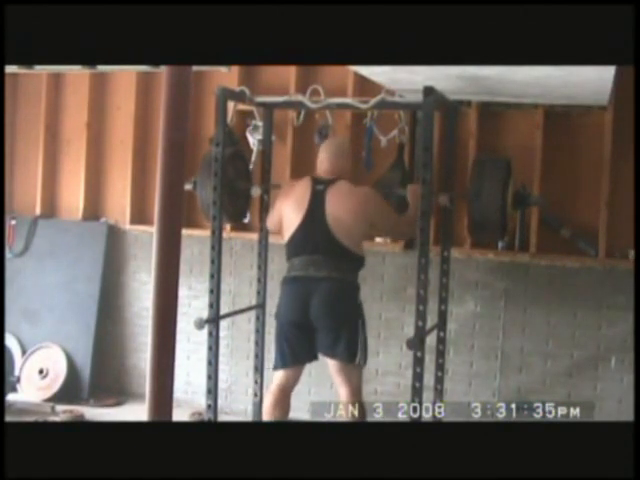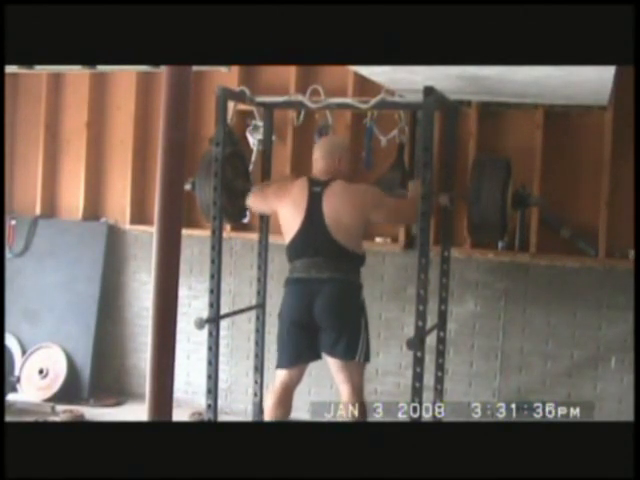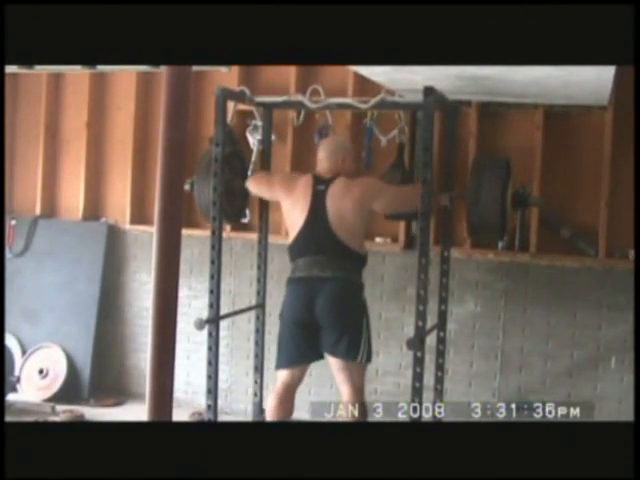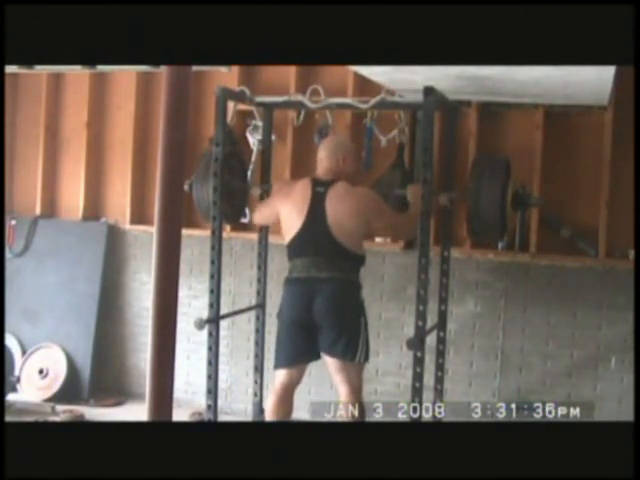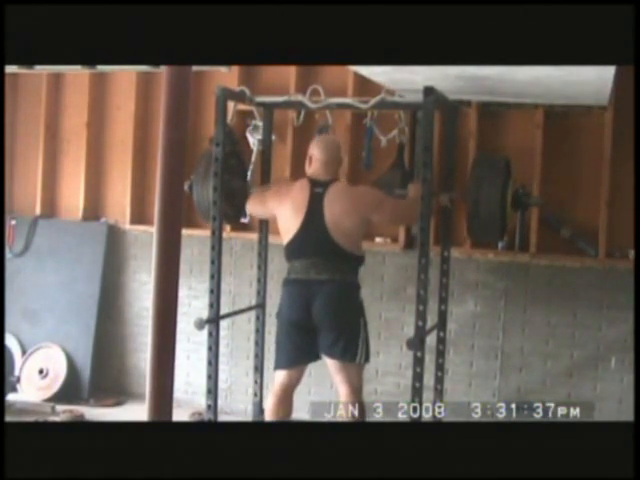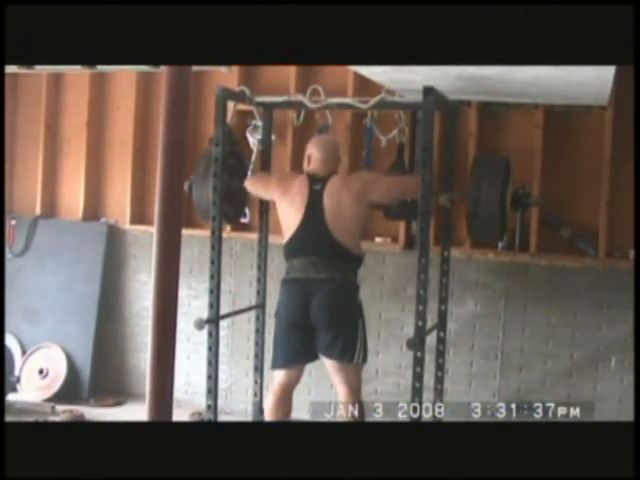
dt=0.4s
person 1, frame 1
left shoulder: (291, 192)
right shoulder: (362, 198)
left elbow: (272, 226)
right elbow: (403, 231)
right wrist: (414, 203)
left hip: (294, 293)
right hip: (337, 295)
left knee: (282, 382)
right knee: (349, 389)
person 1, frame 2
left shoulder: (287, 192)
right shoulder: (358, 196)
left elbow: (253, 199)
right elbow: (408, 213)
right wrist: (418, 195)
left hip: (297, 293)
right hip: (339, 295)
left knee: (284, 381)
right knee: (350, 387)
person 1, frame 3
left shoulder: (291, 187)
right shoulder: (361, 190)
left elbow: (253, 182)
right elbow: (415, 199)
right wrist: (419, 191)
left hip: (299, 293)
right hip: (341, 294)
left knee: (285, 381)
right knee: (351, 387)
person 1, frame 4
left shoulder: (287, 193)
right shoulder: (360, 199)
left elbow: (258, 217)
right elbow: (405, 229)
right wrist: (416, 202)
left hip: (296, 293)
right hip: (339, 296)
left knee: (283, 382)
right knee: (349, 387)
person 1, frame 5
left shoulder: (284, 194)
right shoulder: (360, 198)
left elbow: (251, 205)
right elbow: (410, 213)
right wrist: (422, 197)
left hip: (295, 294)
right hip: (338, 296)
left knee: (283, 382)
right knee: (349, 387)
person 1, frame 6
left shoulder: (286, 186)
right shoulder: (358, 187)
left elbow: (252, 181)
right elbow: (414, 185)
right wrist: (425, 189)
left hip: (293, 293)
right hip: (336, 295)
left knee: (282, 381)
right knee: (348, 387)
